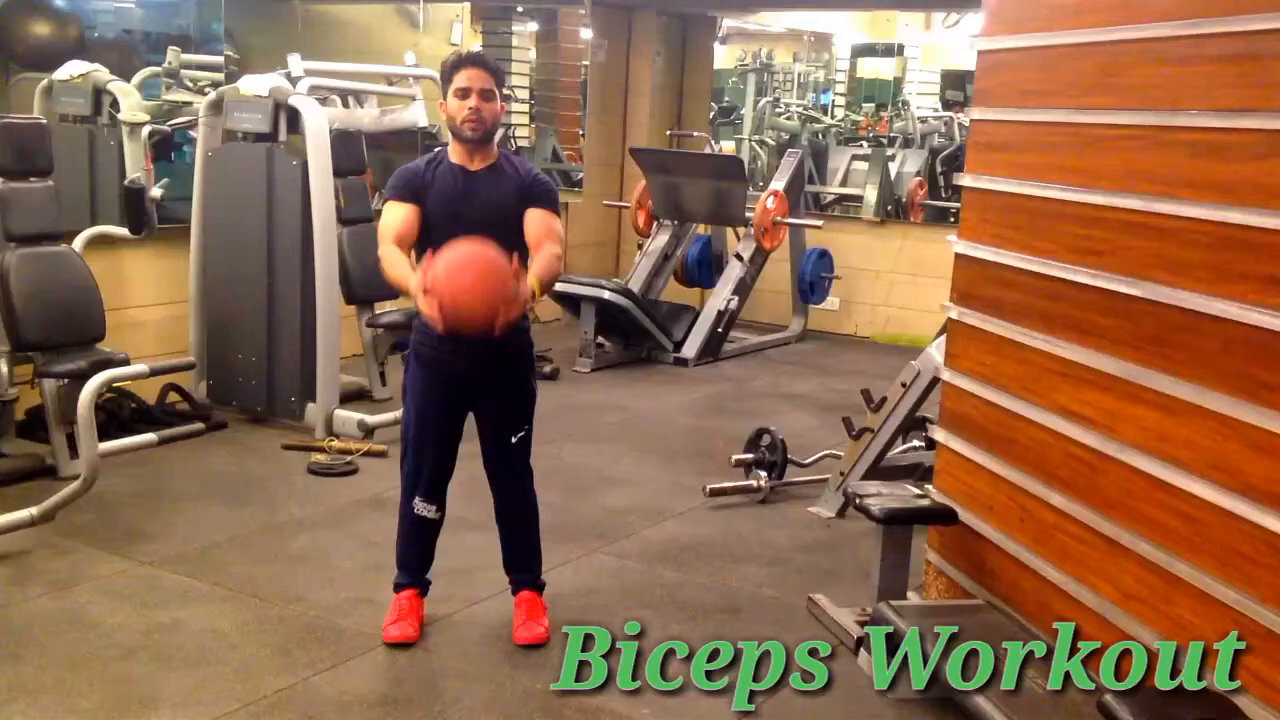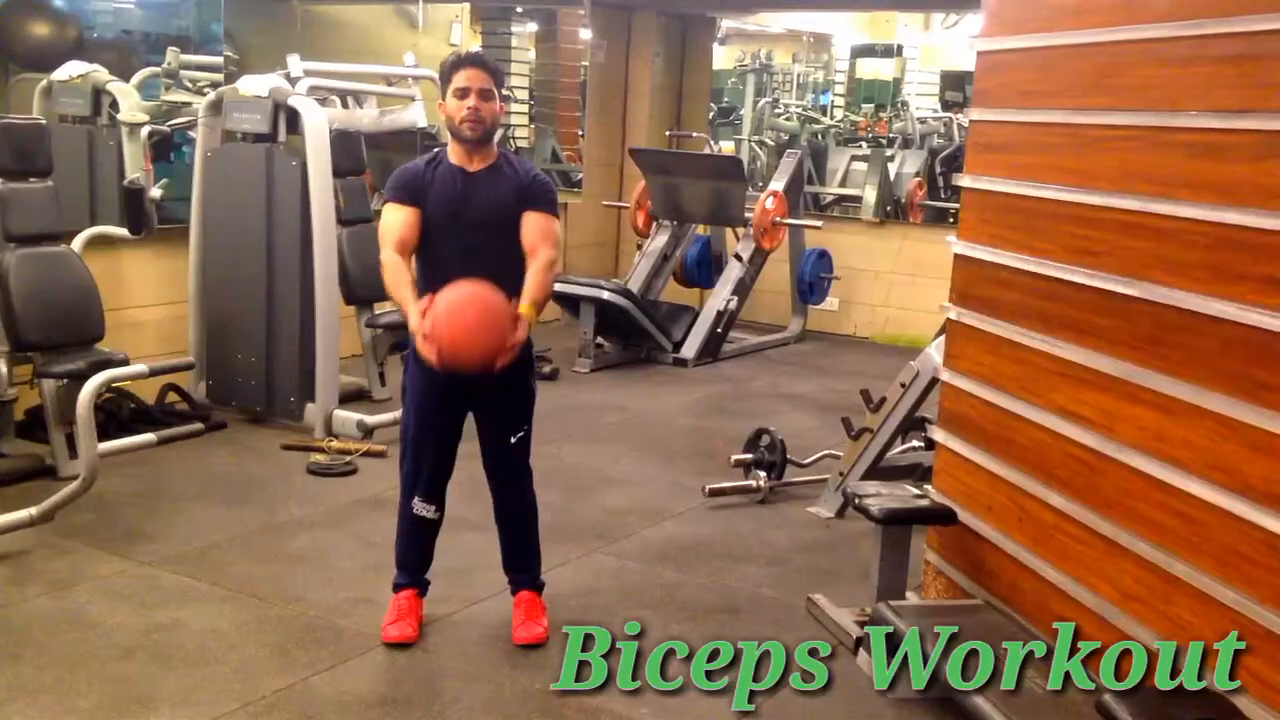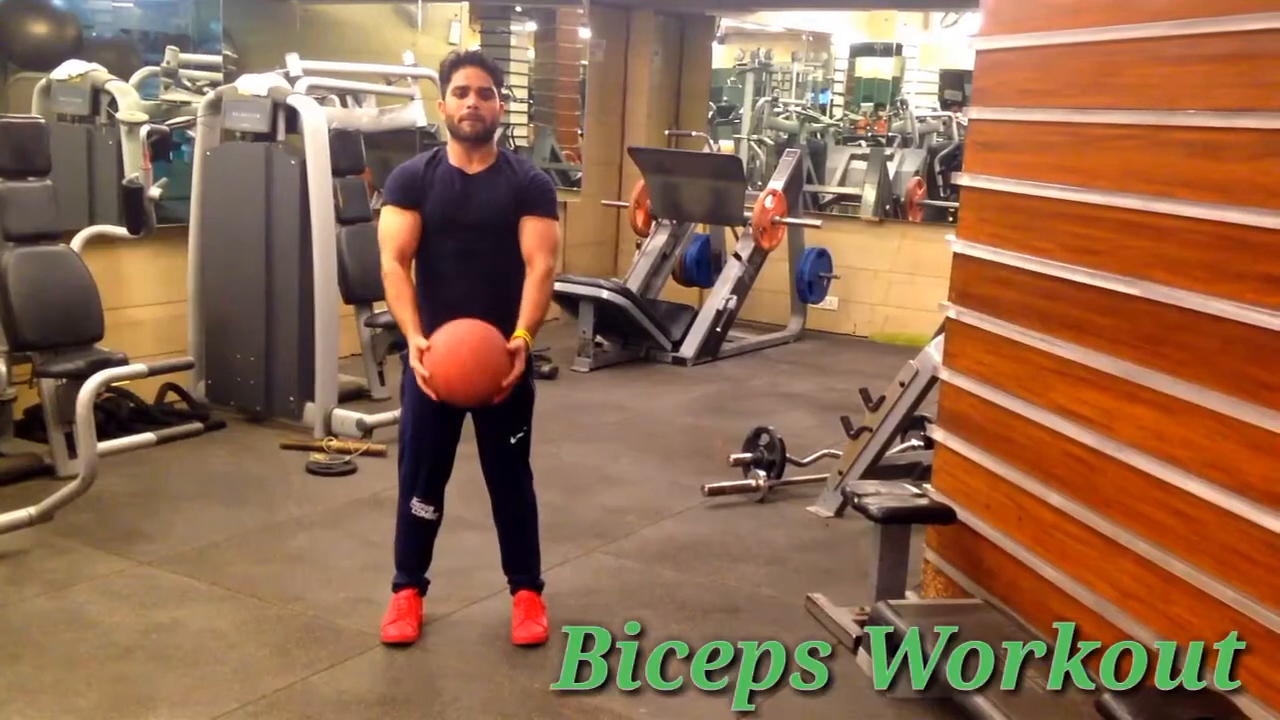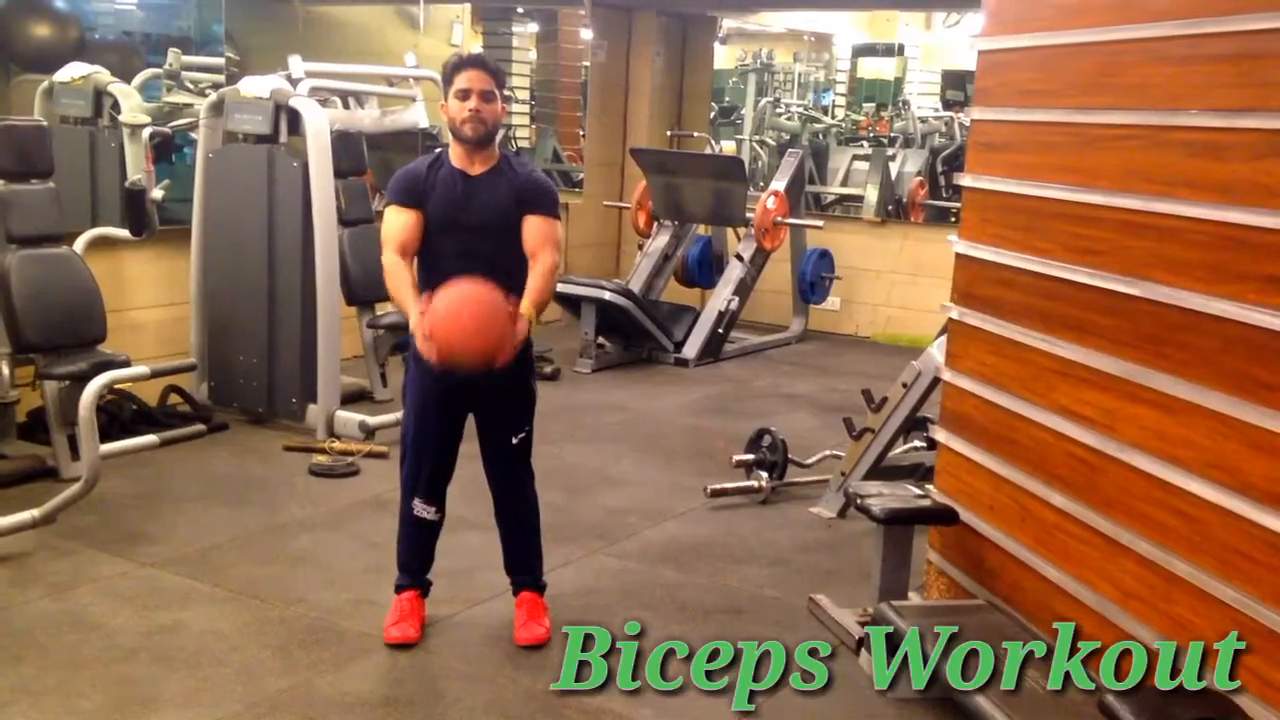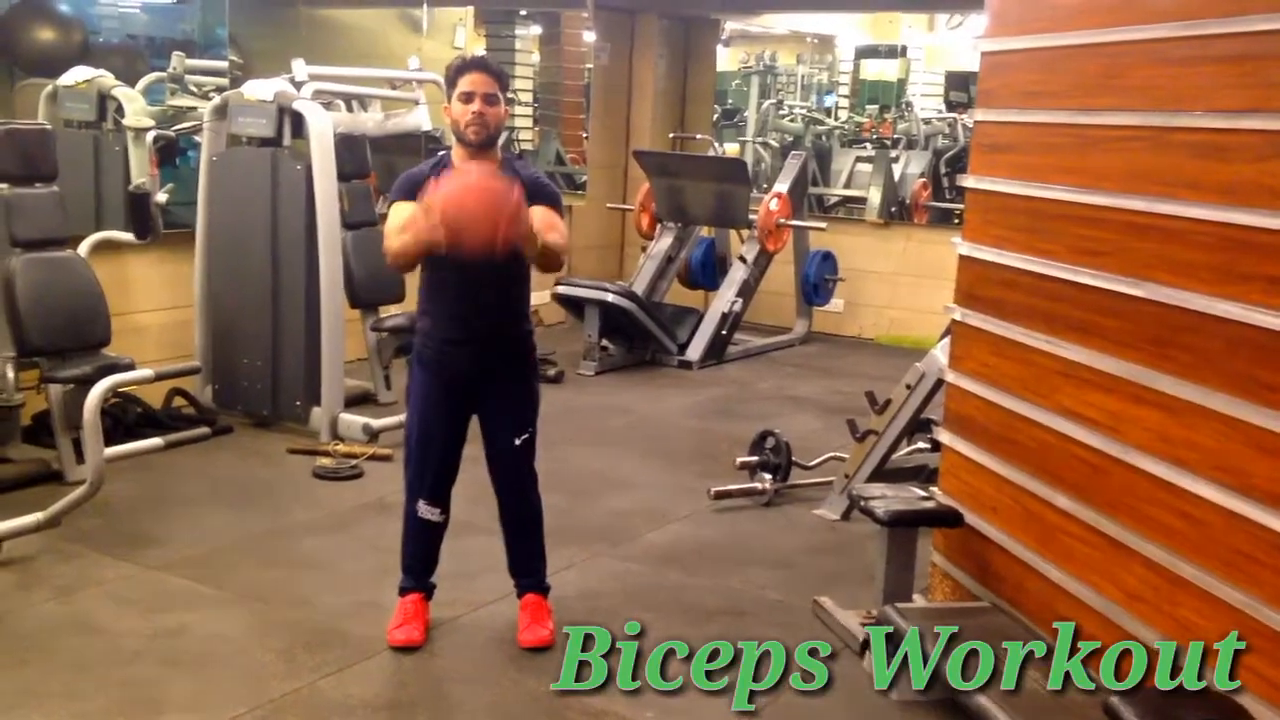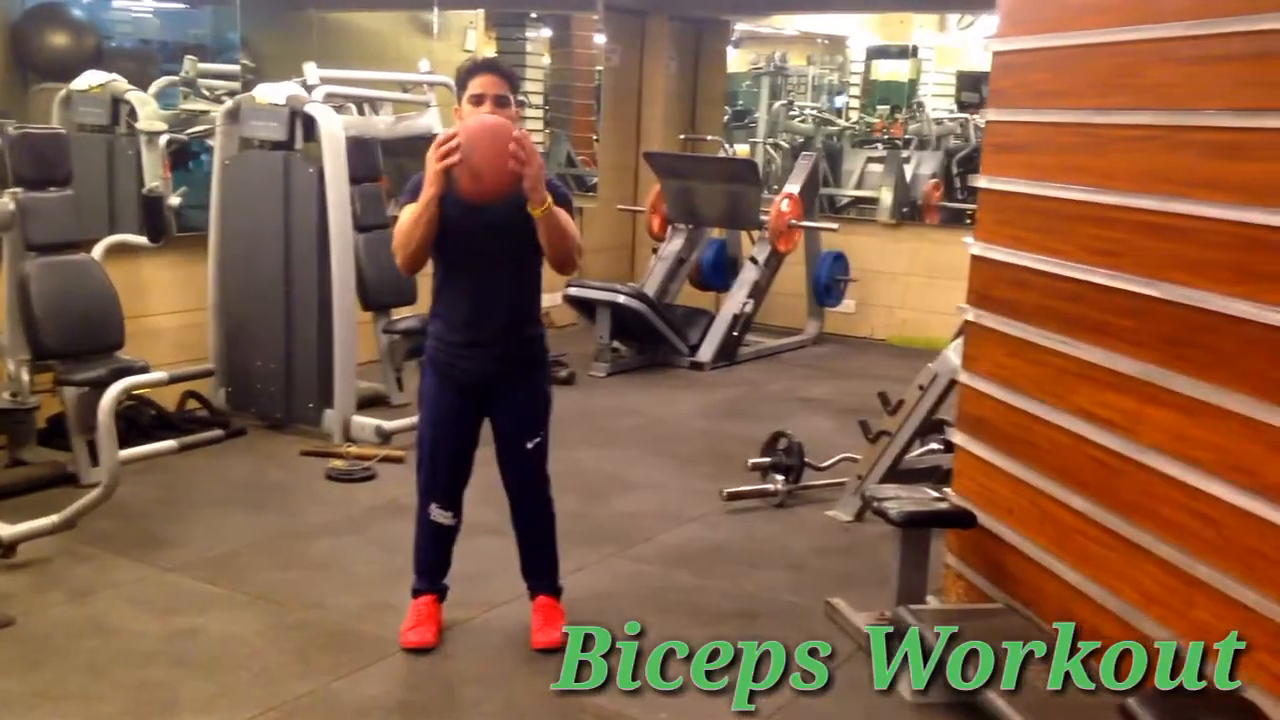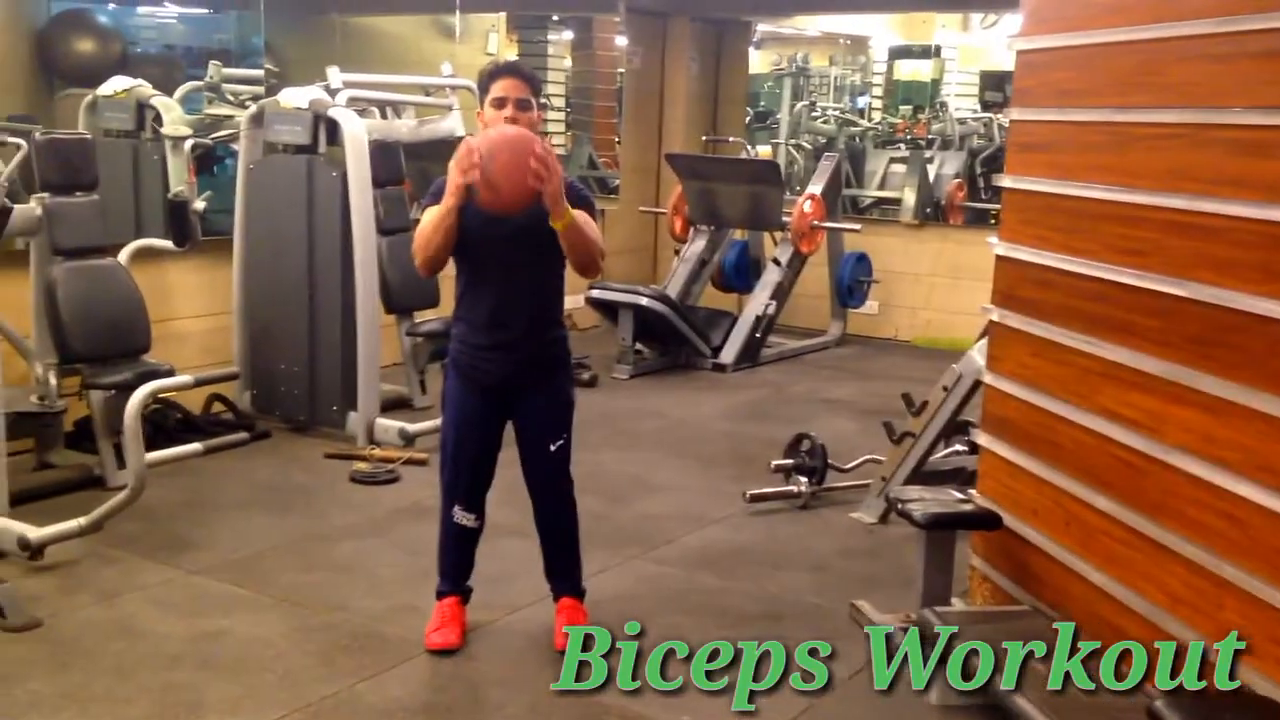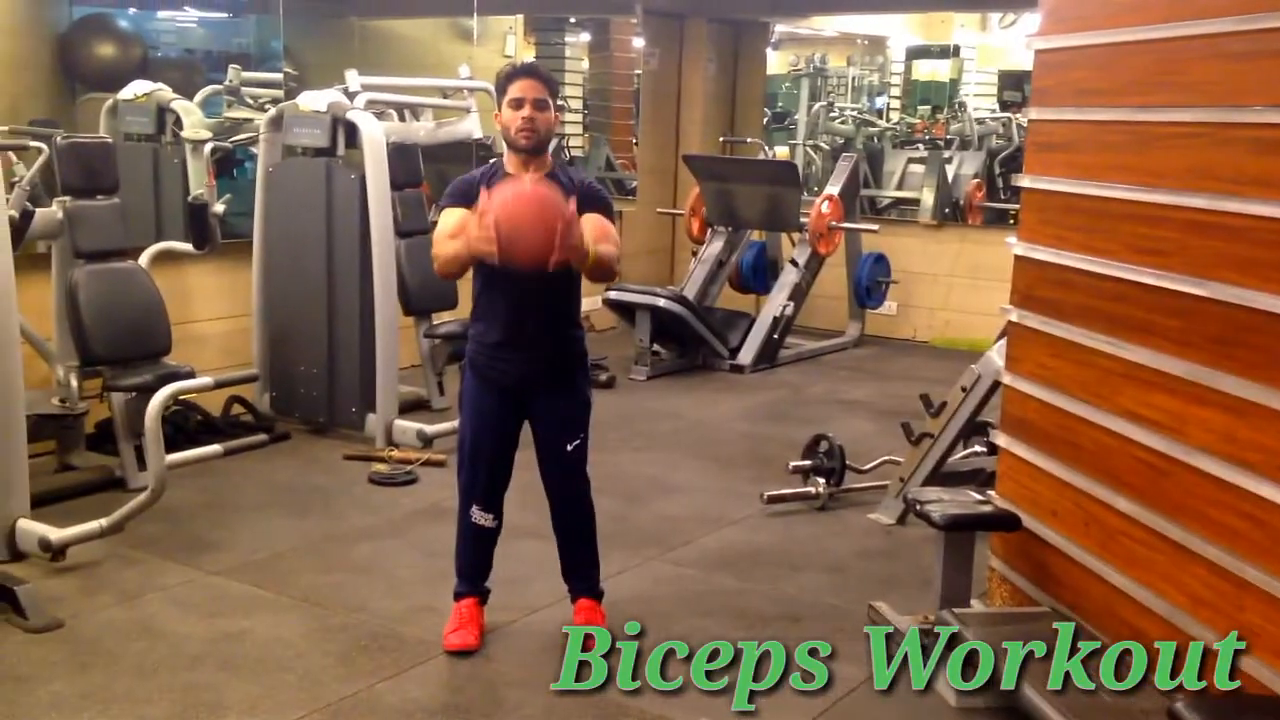
dt=0.3s
person 1, frame 1
left shoulder: (529, 182)
right shoulder: (414, 178)
left elbow: (551, 249)
right elbow: (390, 247)
left wrist: (529, 286)
right wrist: (417, 286)
left hip: (507, 356)
right hip: (435, 353)
left knee: (512, 477)
right knee: (422, 476)
left ankle: (527, 591)
right ankle: (409, 590)
person 1, frame 2
left shoulder: (529, 182)
right shoulder: (413, 179)
left elbow: (544, 255)
right elbow: (392, 253)
left wrist: (525, 315)
right wrist: (413, 311)
left hip: (507, 357)
right hip: (434, 357)
left knee: (512, 478)
right knee: (422, 477)
left ankle: (527, 591)
right ankle: (409, 590)
person 1, frame 3
left shoulder: (529, 183)
right shoulder: (411, 178)
left elbow: (540, 265)
right elbow: (394, 262)
left wrist: (521, 340)
right wrist: (414, 338)
left hip: (505, 356)
right hip: (432, 353)
left knee: (511, 478)
right knee: (420, 477)
left ankle: (526, 590)
right ankle: (408, 589)
person 1, frame 4
left shoulder: (530, 185)
right shoulder: (414, 180)
left elbow: (545, 259)
right elbow: (395, 256)
left wrist: (524, 314)
right wrist: (415, 310)
left hip: (507, 354)
right hip: (434, 353)
left knee: (513, 478)
right knee: (422, 477)
left ankle: (528, 591)
right ankle: (410, 590)
person 1, frame 5
left shoulder: (530, 184)
right shoulder: (419, 182)
left elbow: (556, 255)
right elbow: (393, 253)
left wrist: (525, 236)
right wrist: (422, 233)
left hip: (508, 359)
right hip: (438, 356)
left knee: (516, 479)
right knee: (426, 480)
left ankle: (532, 593)
right ankle: (413, 592)
person 1, frame 6
left shoulder: (542, 184)
right shoulder: (430, 182)
left elbow: (567, 259)
right elbow: (406, 258)
left wrist: (536, 195)
right wrist: (433, 191)
left hip: (520, 362)
right hip: (450, 360)
left knee: (529, 482)
right knee: (438, 484)
left ankle: (545, 595)
right ankle: (427, 595)
person 1, frame 7
left shoulder: (565, 188)
right shoulder: (451, 185)
left elbow: (592, 262)
right elbow: (424, 260)
left wrist: (556, 208)
right wrist: (455, 199)
left hip: (544, 365)
right hip: (473, 363)
left knee: (553, 485)
right knee: (462, 486)
left ankle: (569, 598)
right ankle: (451, 597)
person 1, frame 8
left shoulder: (583, 191)
right shoulder: (470, 188)
left elbow: (611, 264)
right elbow: (440, 261)
left wrist: (580, 250)
right wrist: (472, 242)
left hip: (561, 365)
right hip: (490, 363)
left knee: (570, 485)
right knee: (479, 486)
left ankle: (586, 598)
right ankle: (469, 598)
